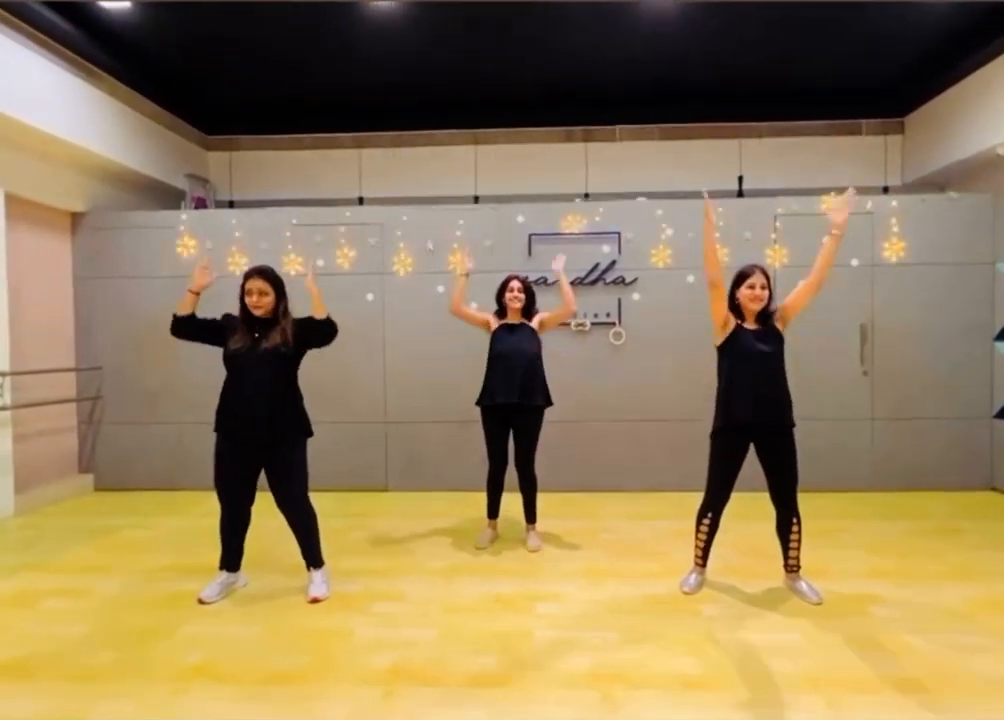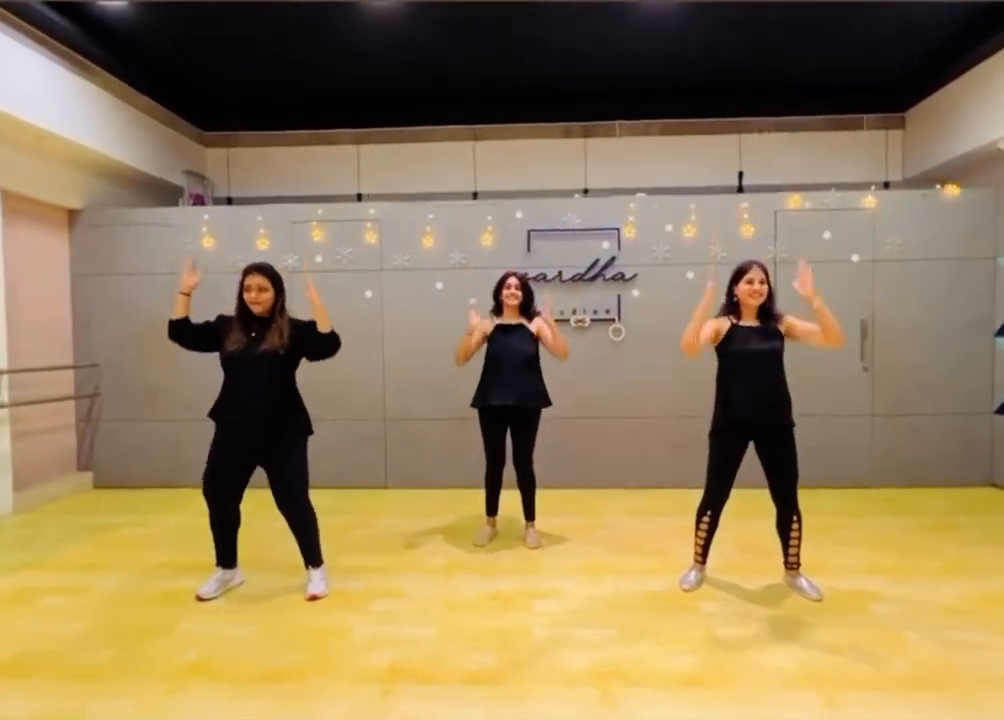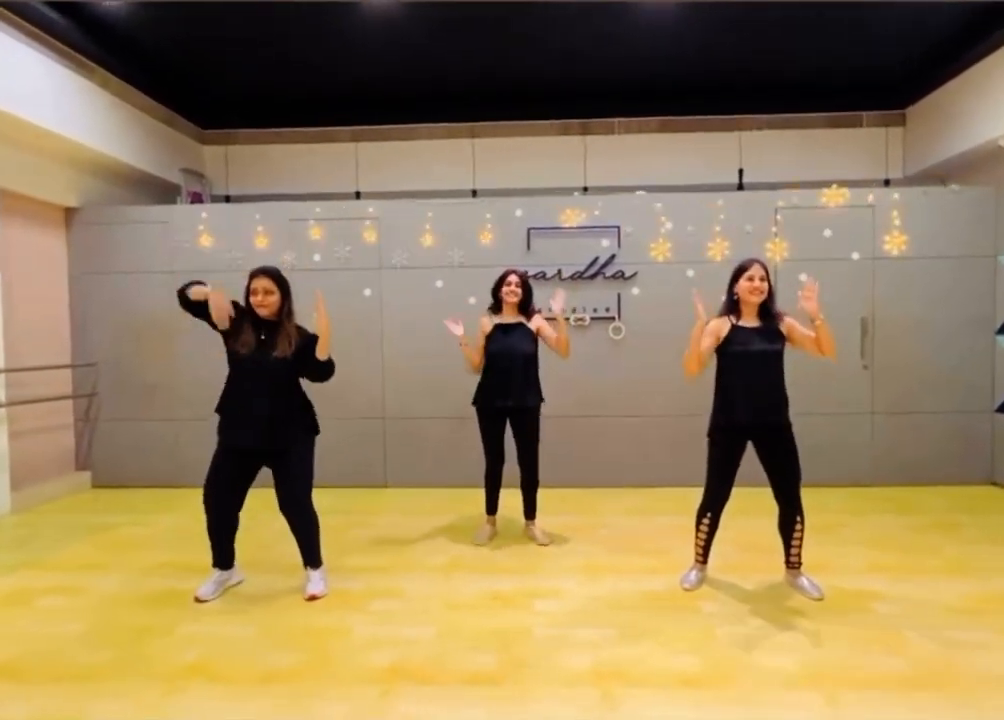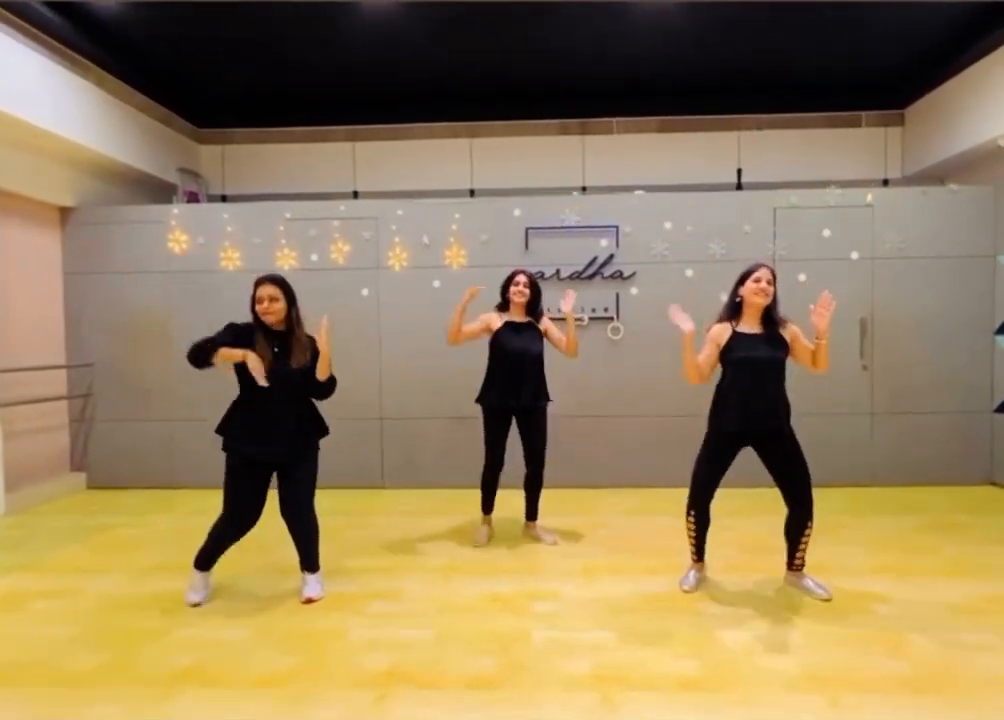
dt=0.2s
person 1, frame 1
left shoulder: (778, 321)
right shoulder: (726, 324)
left elbow: (813, 280)
right elbow: (713, 282)
left wrist: (835, 231)
right wrist: (710, 230)
left hip: (776, 426)
right hip: (731, 426)
left knee: (786, 503)
right knee: (715, 499)
left ankle: (793, 574)
right ankle: (698, 568)
person 1, frame 2
left shoulder: (781, 324)
right shoulder: (722, 325)
left elbow: (835, 341)
right elbow: (688, 348)
left wrist: (815, 302)
right wrist: (704, 308)
left hip: (775, 423)
right hip: (730, 423)
left knee: (787, 500)
right knee: (714, 496)
left ankle: (793, 572)
right ankle: (698, 566)
person 1, frame 3
left shoulder: (781, 324)
right shoulder: (721, 325)
left elbow: (827, 352)
right elbow: (692, 370)
left wrist: (816, 317)
right wrist: (698, 331)
left hip: (773, 423)
right hip: (729, 423)
left knee: (789, 498)
right knee: (715, 496)
left ankle: (793, 570)
right ankle: (699, 565)
person 1, frame 4
left shoulder: (784, 331)
right shoulder: (723, 330)
left elbow: (818, 366)
right elbow: (696, 377)
left wrist: (821, 332)
right wrist: (689, 337)
left hip: (774, 428)
right hip: (727, 426)
left knee: (801, 501)
right knee: (700, 496)
left ankle: (795, 571)
right ankle: (696, 565)
person 2, frame 1
left shoulder: (294, 330)
right shoulder: (231, 328)
left elbow: (326, 332)
right elbow: (183, 328)
left wrist: (313, 292)
right wrist: (194, 290)
left hip: (284, 434)
right hip: (235, 434)
left knee: (294, 502)
right knee: (233, 503)
left ankle: (317, 571)
right ankle: (230, 572)
person 2, frame 2
left shoulder: (293, 331)
right shoulder: (227, 329)
left elbow: (327, 346)
right elbow: (181, 333)
left wrist: (317, 304)
right wrist: (184, 293)
left hip: (282, 433)
right hip: (233, 431)
left knee: (293, 502)
right knee: (218, 497)
left ankle: (316, 570)
right ankle: (227, 570)
person 2, frame 3
left shoulder: (299, 338)
right shoulder: (236, 322)
left elbow: (320, 373)
right elbow: (186, 296)
left wrist: (324, 329)
right wrist: (210, 296)
left hip: (290, 435)
right hip: (240, 432)
left knee: (296, 503)
right knee: (218, 500)
left ankle: (315, 570)
right ankle: (224, 570)
person 2, frame 4
left shoulder: (305, 345)
right shoulder: (243, 335)
left elbow: (321, 390)
right elbow: (197, 354)
left wrist: (324, 352)
right wrist: (241, 354)
left hip: (298, 442)
right hip: (249, 442)
left knee: (298, 511)
right knee: (239, 514)
left ankle: (311, 574)
right ankle: (202, 569)
person 3, frame 1
left shoulder: (536, 322)
right shoulder: (492, 322)
left elbow: (569, 313)
right elbow: (456, 309)
left wrist: (561, 277)
right wrist: (464, 275)
left hip: (529, 404)
right hip: (494, 404)
left knee: (525, 464)
right knee: (497, 464)
left ankle: (531, 527)
right ankle: (491, 525)
person 3, frame 2
left shoulder: (535, 323)
right shoulder: (488, 324)
left elbow: (563, 353)
right elbow: (460, 359)
left wrist: (551, 324)
right wrist: (472, 332)
left hip: (526, 404)
right hip: (491, 403)
left knee: (523, 463)
right knee: (494, 463)
left ankle: (530, 525)
right ankle: (490, 523)
person 3, frame 3
left shoulder: (534, 321)
right shoulder: (487, 323)
left elbow: (563, 351)
right elbow: (476, 366)
left wrist: (559, 316)
right wrist: (461, 339)
left hip: (526, 402)
right hip: (490, 402)
left knee: (528, 461)
right knee: (494, 461)
left ankle: (530, 522)
right ankle: (490, 522)
person 3, frame 4
left shoulder: (541, 322)
right shoulder: (494, 319)
left elbow: (571, 351)
right elbow: (454, 339)
left wrist: (568, 316)
right wrist: (463, 306)
left hip: (533, 402)
right hip: (497, 400)
left knee: (536, 462)
right knee: (493, 461)
left ankle: (531, 523)
right ankle: (486, 521)
